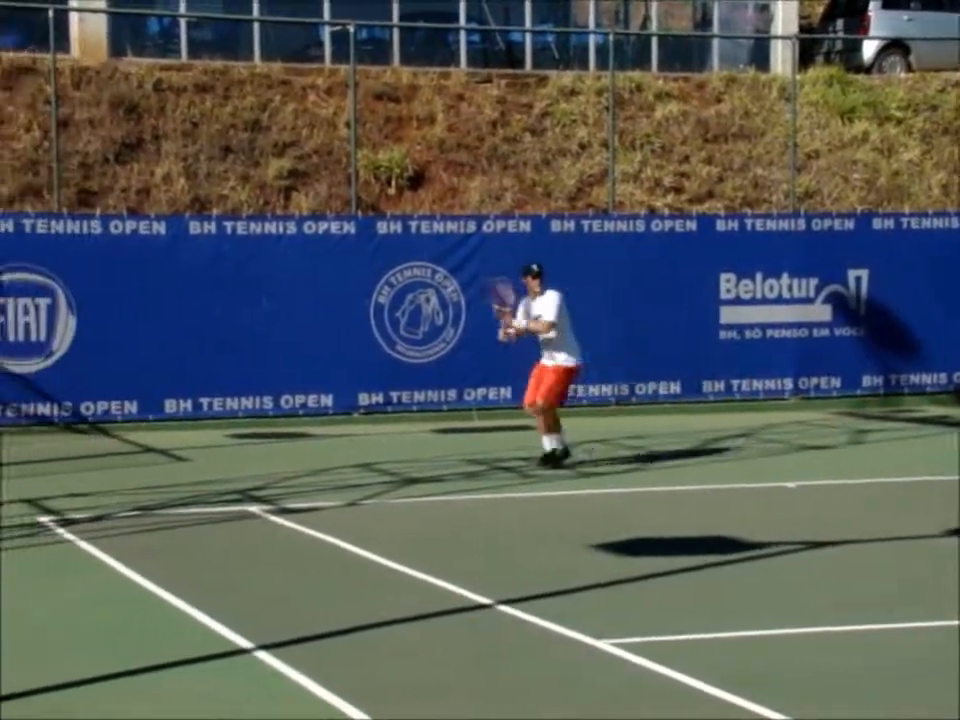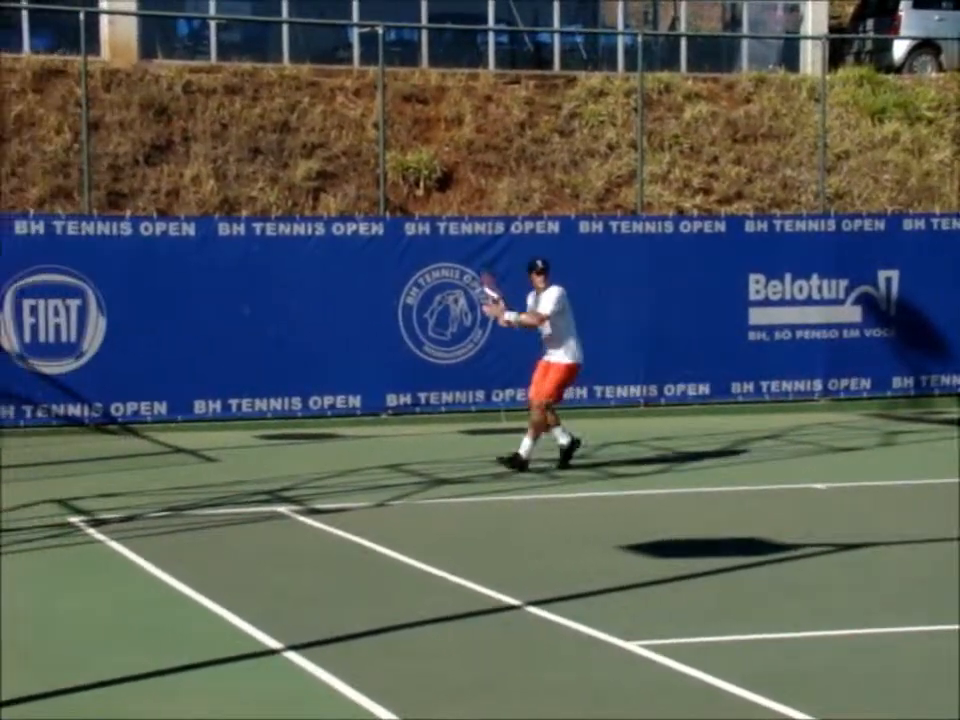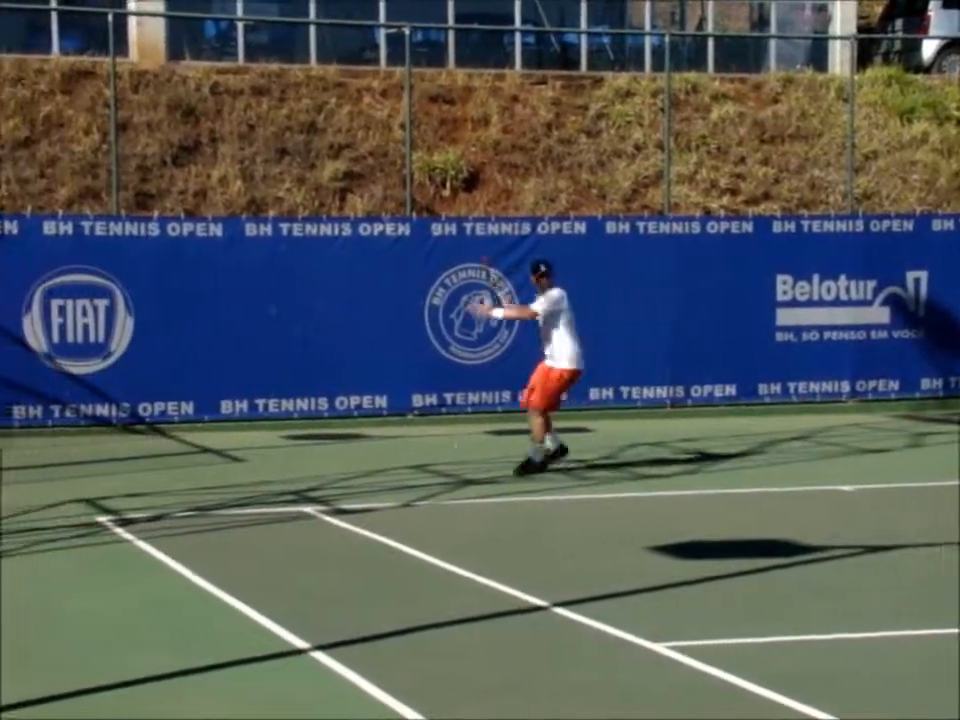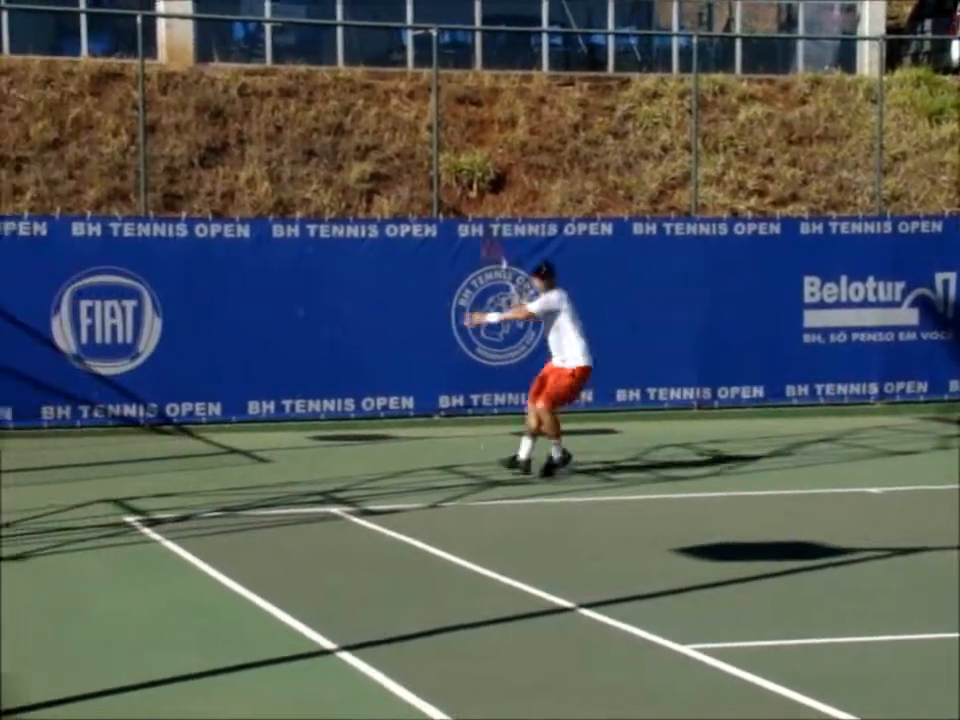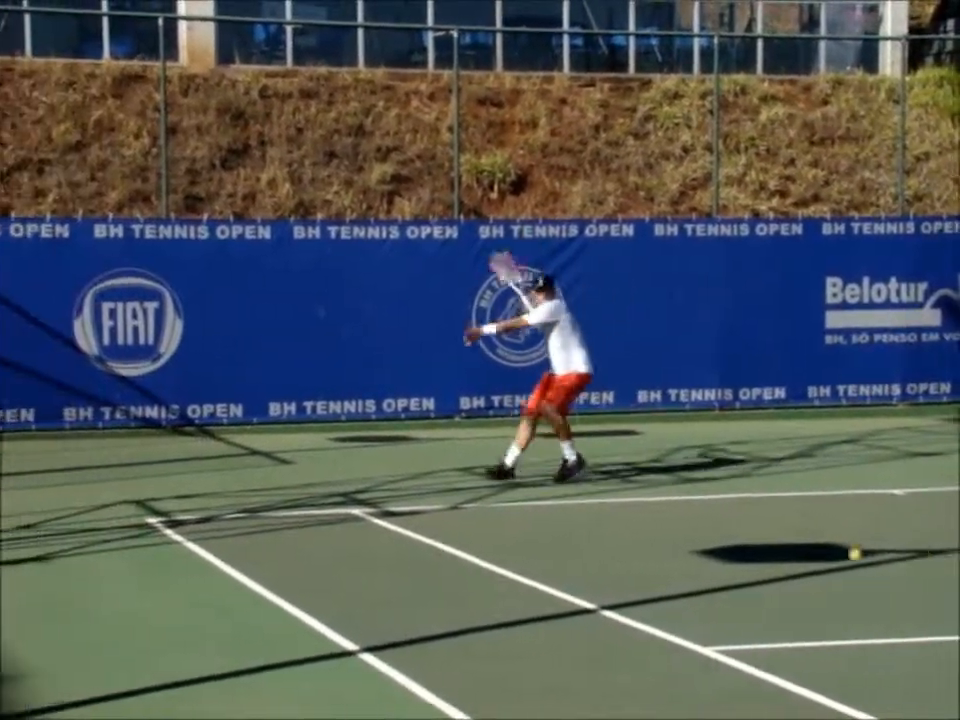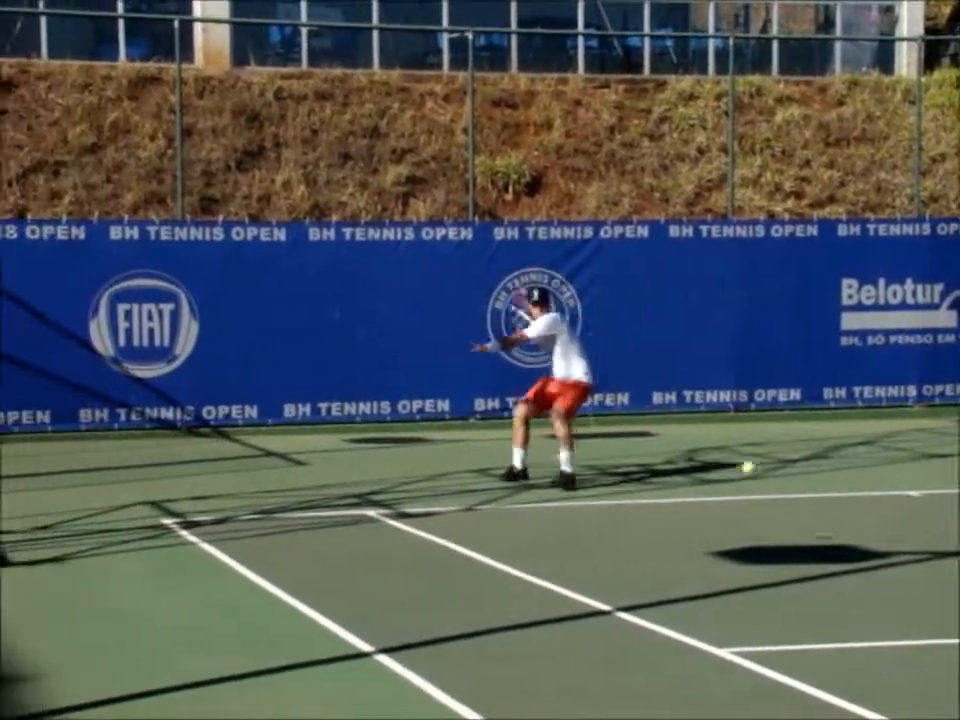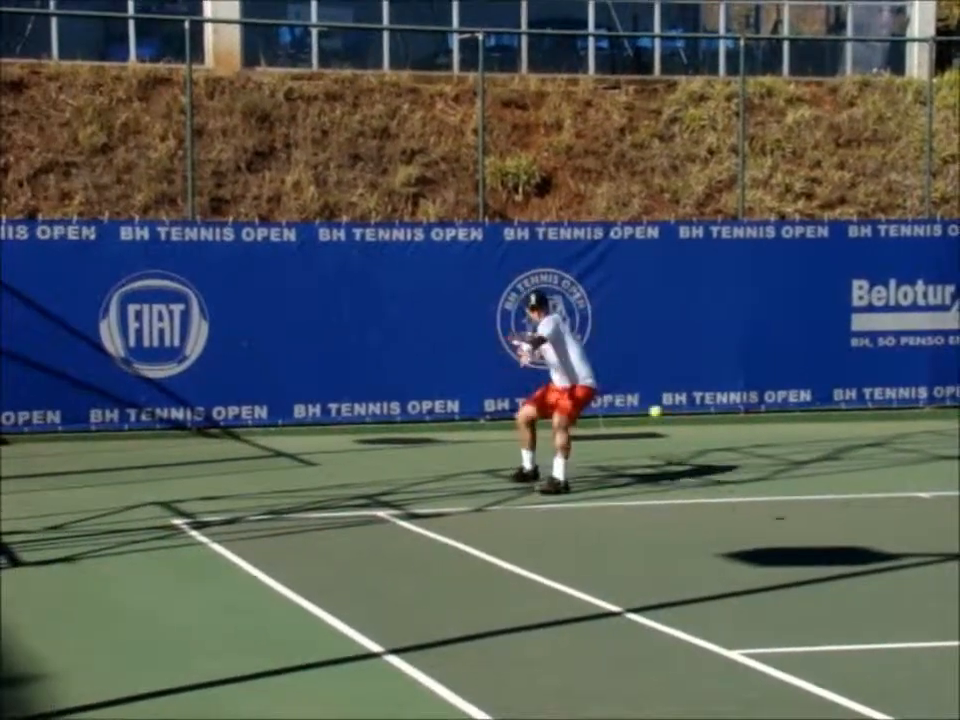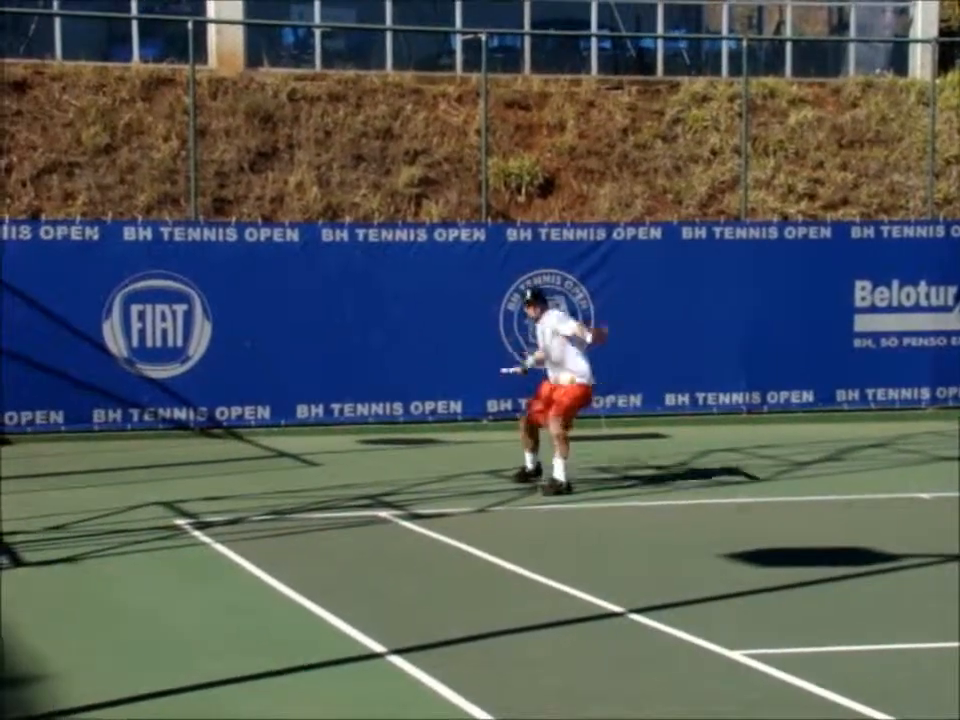
dt=0.1s
person 1, frame 1
left shoulder: (553, 297)
right shoulder: (526, 303)
left elbow: (547, 327)
right elbow: (517, 330)
left wrist: (517, 323)
right wrist: (507, 331)
left hip: (566, 362)
right hip: (547, 361)
left knee: (542, 404)
right knee: (531, 406)
left ankle: (556, 448)
right ankle: (558, 448)
person 1, frame 2
left shoulder: (557, 292)
right shoulder: (533, 297)
left elbow: (538, 319)
right elbow: (530, 322)
left wrist: (507, 315)
right wrist: (507, 318)
left hip: (567, 359)
right hip: (551, 357)
left knee: (538, 403)
right knee: (538, 403)
left ankle: (522, 456)
right ankle: (568, 441)
person 1, frame 3
left shoulder: (557, 295)
right shoulder: (542, 297)
left elbow: (528, 313)
left wrist: (493, 311)
right wrist: (504, 311)
left hip: (566, 366)
right hip: (551, 361)
left knee: (535, 408)
right knee: (530, 403)
left ankle: (536, 459)
right ankle: (554, 446)
person 1, frame 4
left shoulder: (556, 296)
right shoulder: (546, 299)
left elbow: (523, 313)
left wrist: (487, 317)
left hip: (576, 364)
right hip: (559, 363)
left knee: (543, 407)
right knee: (534, 406)
left ankle: (558, 455)
right ankle: (523, 458)
person 1, frame 5
left shoulder: (554, 307)
right shoulder: (545, 310)
left elbow: (519, 323)
left wrist: (483, 330)
left hip: (576, 371)
right hip: (558, 372)
left knee: (548, 407)
right knee: (530, 413)
left ankle: (572, 459)
right ankle: (508, 465)
person 1, frame 6
left shoulder: (552, 319)
right shoulder: (540, 323)
left elbow: (520, 338)
left wrist: (492, 345)
left hip: (577, 381)
right hip: (557, 380)
left knee: (558, 413)
right knee: (520, 413)
left ankle: (568, 472)
right ankle: (518, 467)
person 1, frame 7
left shoulder: (550, 322)
right shoulder: (545, 325)
left elbow: (540, 340)
left wrist: (527, 344)
right wrist: (529, 350)
left hip: (580, 386)
right hip: (558, 385)
left knee: (559, 422)
right knee: (523, 416)
left ankle: (559, 479)
right ankle: (529, 468)
person 1, frame 8
left shoulder: (556, 317)
right shoulder: (540, 327)
left elbow: (582, 330)
left wrist: (591, 337)
right wrist: (531, 361)
left hip: (578, 382)
right hip: (553, 382)
left knee: (555, 424)
right knee: (527, 422)
left ankle: (560, 479)
right ankle: (531, 467)
